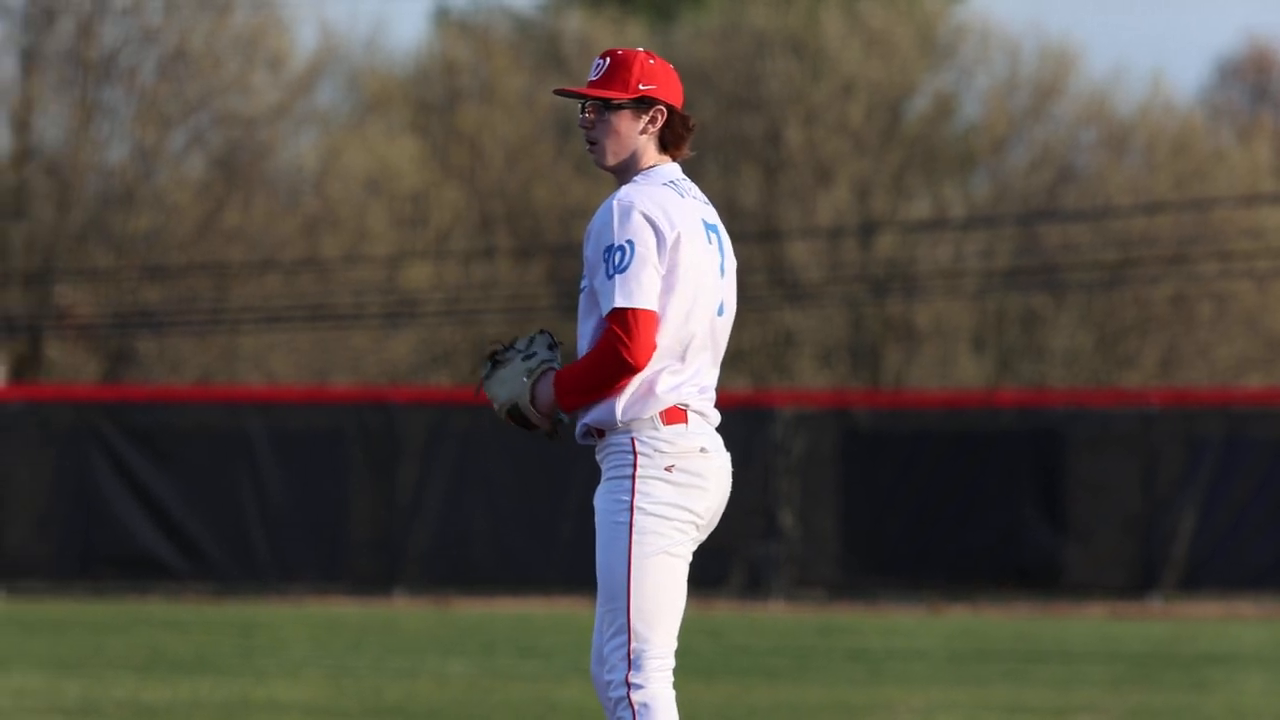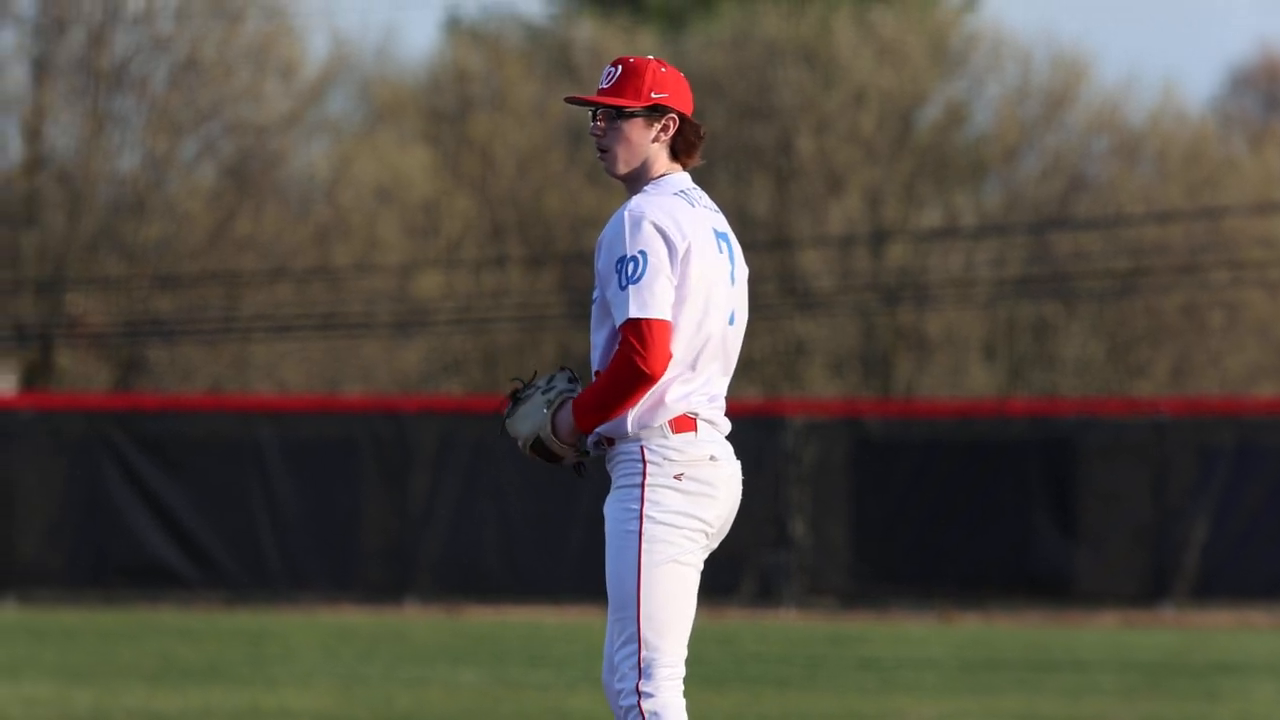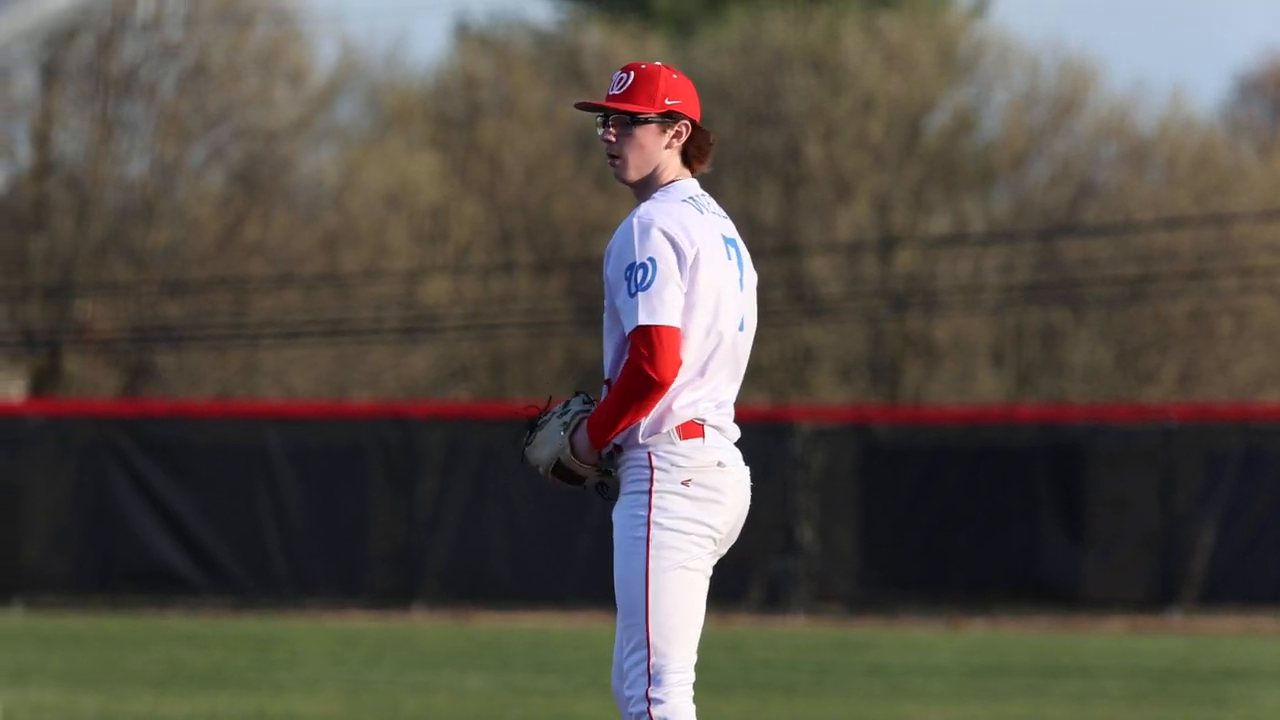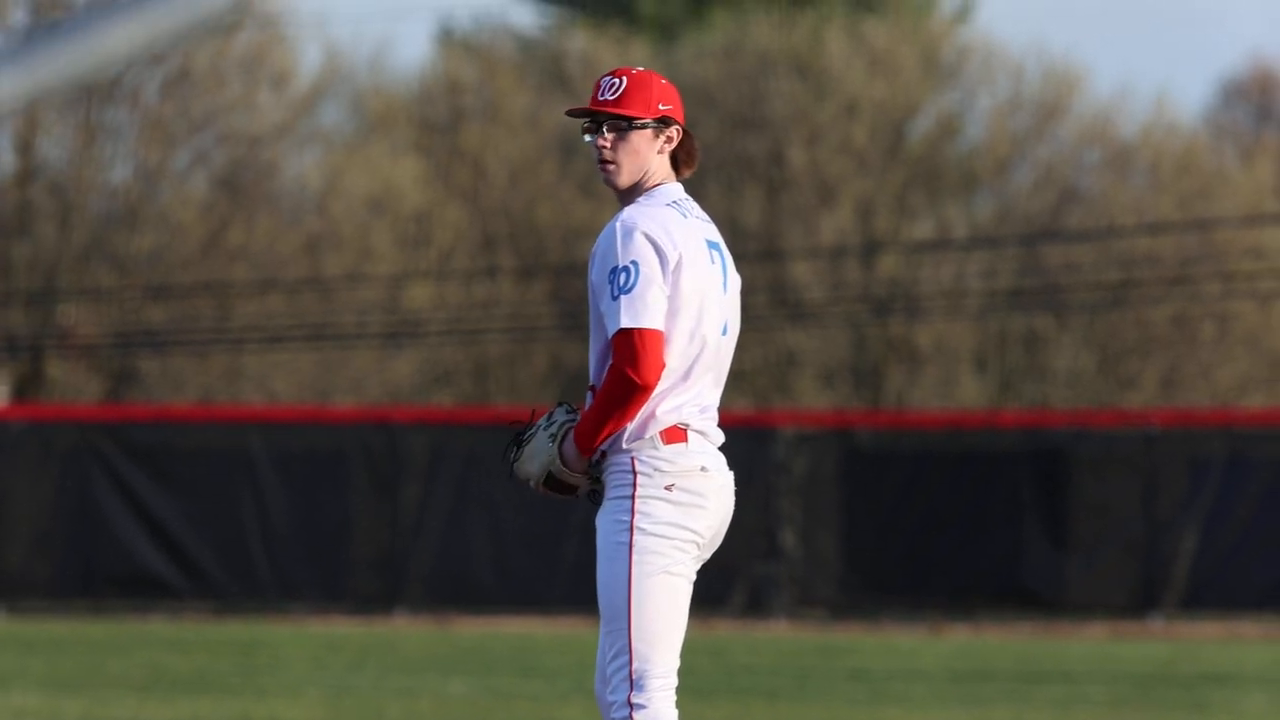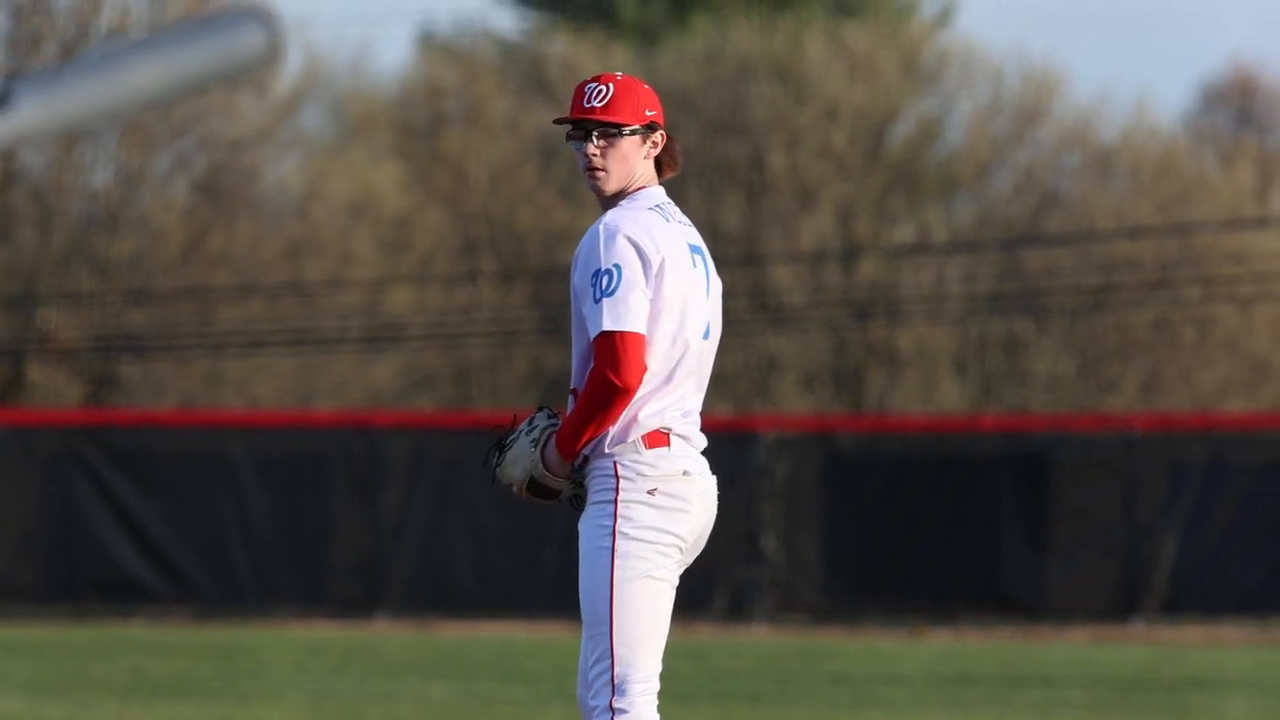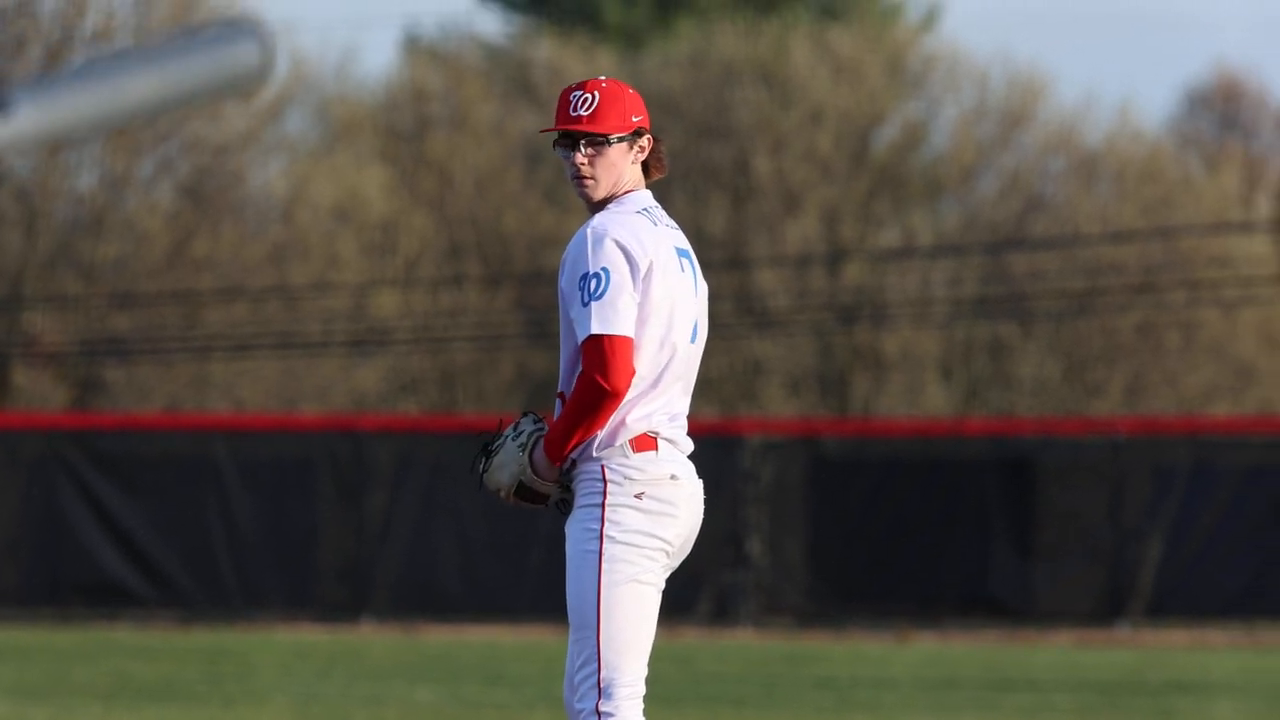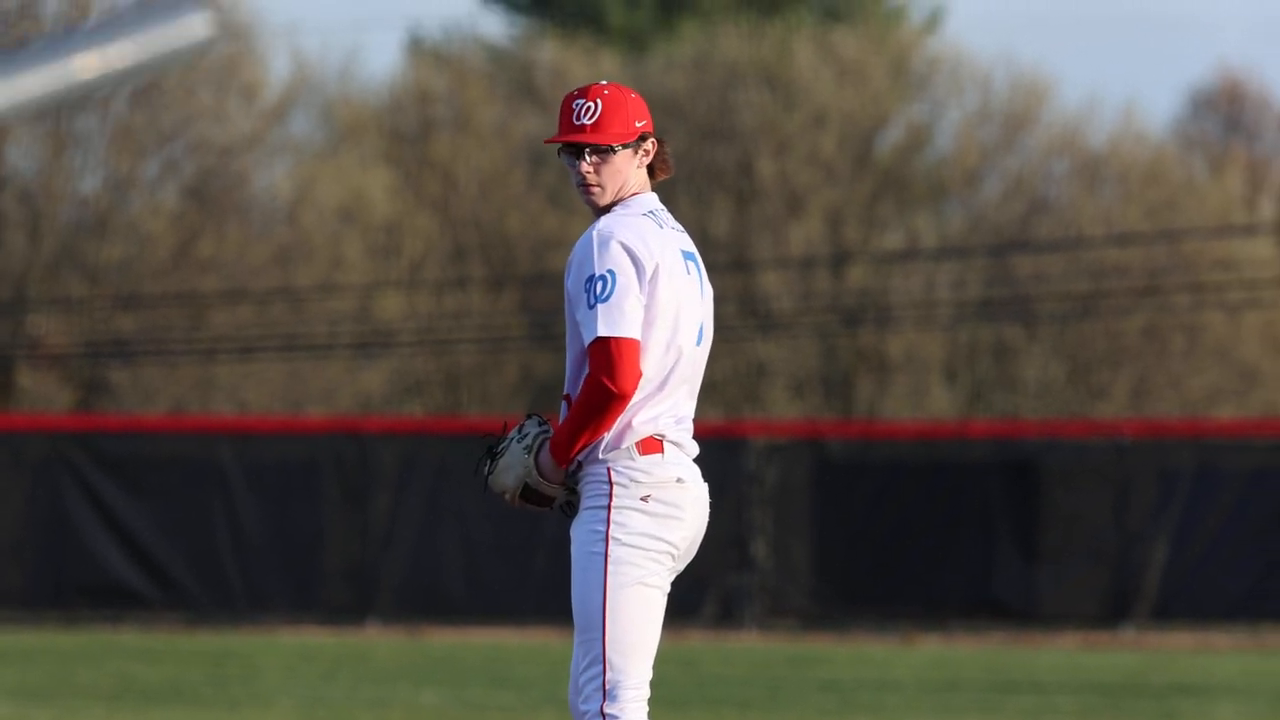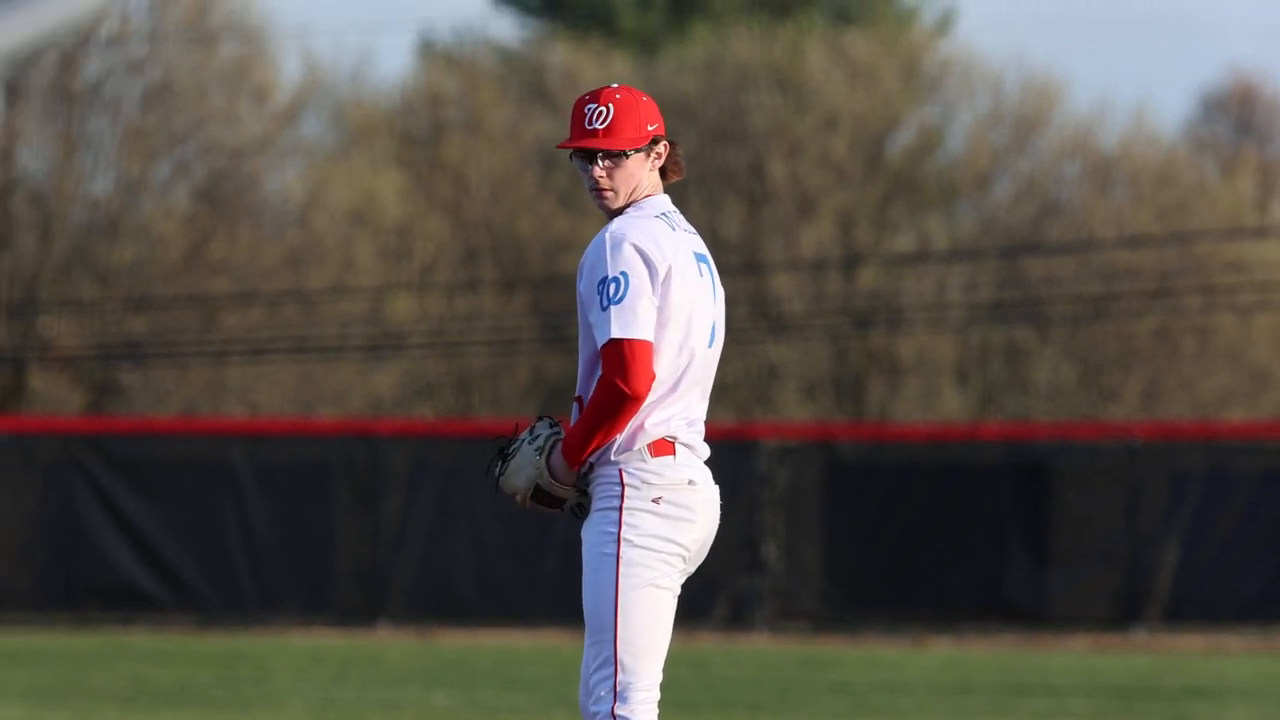
dt=0.1s
person 1, frame 1
left shoulder: (631, 207)
right shoulder: (698, 210)
left elbow: (629, 346)
left wrist: (556, 393)
right wrist: (571, 369)
left hip: (653, 455)
right hip: (696, 449)
right knee: (618, 665)
person 1, frame 2
left shoulder: (642, 217)
right shoulder: (709, 218)
left elbow: (646, 357)
left wrist: (577, 417)
right wrist: (592, 394)
left hip: (661, 465)
right hip: (708, 458)
person 1, frame 3
left shoulder: (651, 224)
right shoulder: (719, 224)
left elbow: (654, 363)
left wrist: (594, 433)
right wrist: (609, 424)
left hip: (669, 471)
right hip: (717, 463)
person 1, frame 4
left shoulder: (635, 228)
right shoulder: (702, 228)
left elbow: (637, 368)
left wrist: (581, 441)
right wrist: (594, 431)
left hip: (652, 476)
right hip: (702, 468)
person 1, frame 5
left shoulder: (616, 232)
right shoulder: (685, 233)
left elbow: (619, 370)
left wrist: (564, 446)
right wrist: (581, 441)
left hip: (636, 479)
right hip: (684, 473)
person 1, frame 6
left shoulder: (604, 237)
right shoulder: (671, 237)
left elbow: (608, 375)
left wrist: (552, 450)
right wrist: (568, 446)
left hip: (622, 483)
right hip: (671, 479)
person 1, frame 7
left shoulder: (609, 239)
right shoulder: (677, 239)
left elbow: (614, 377)
left wrist: (557, 453)
right wrist: (570, 445)
left hip: (629, 486)
right hip: (676, 480)
person 1, frame 8
left shoulder: (623, 241)
right shoulder: (689, 241)
left elbow: (627, 379)
left wrist: (569, 455)
right wrist: (581, 447)
left hip: (639, 488)
right hip: (687, 483)
